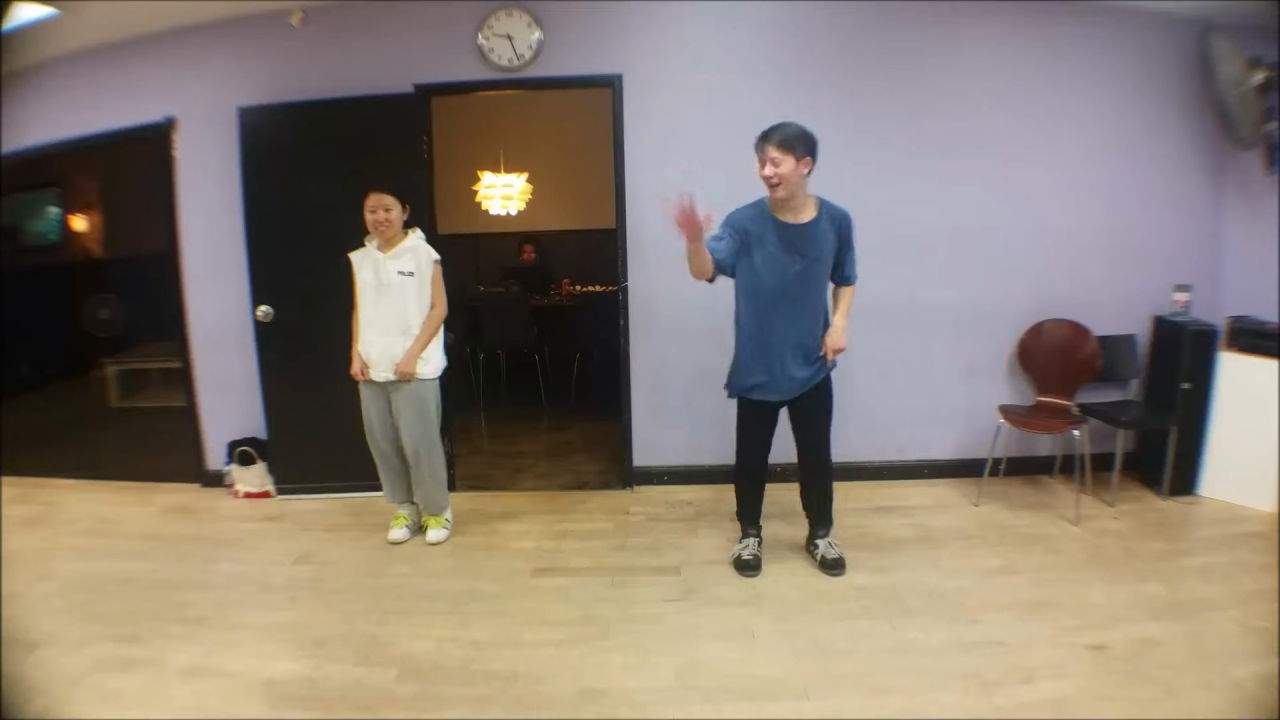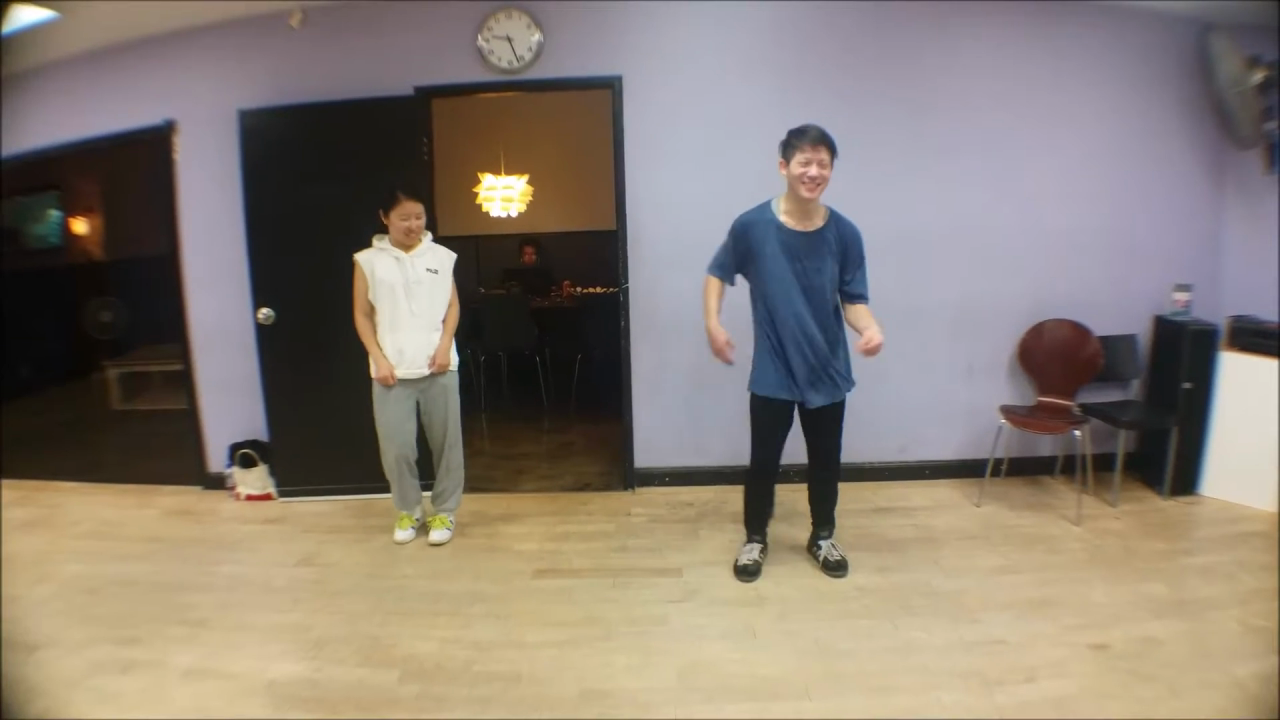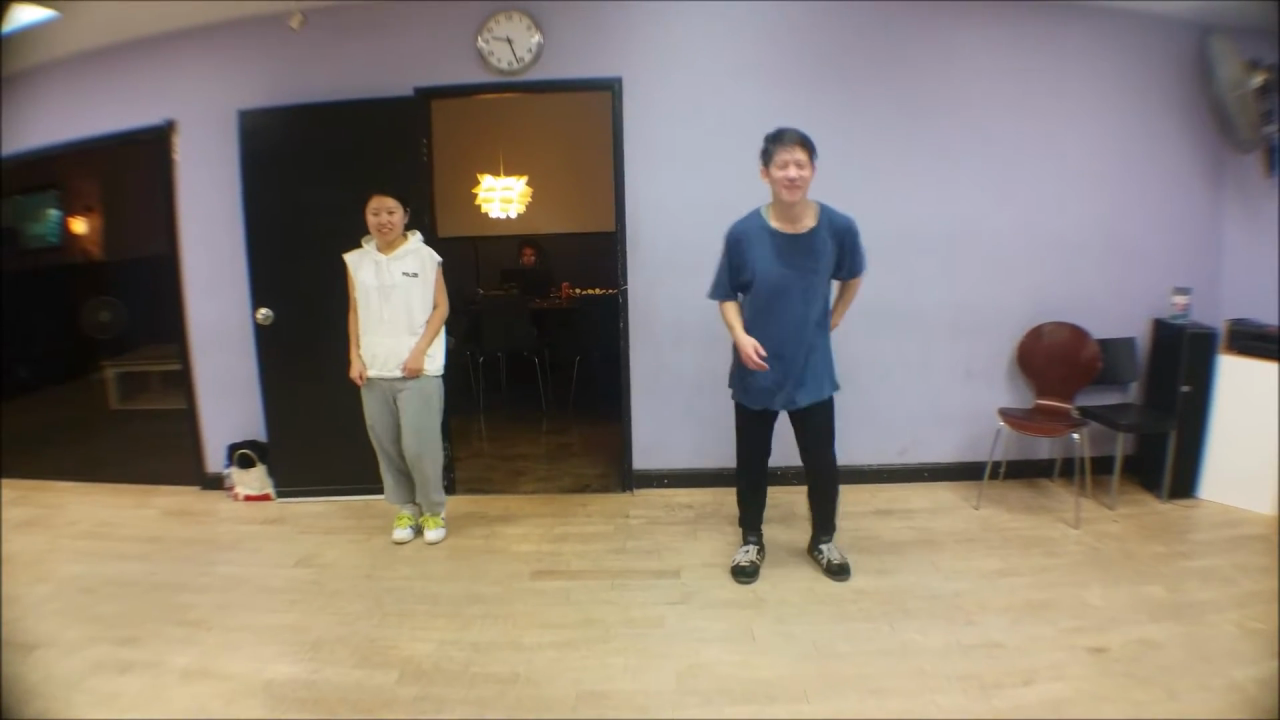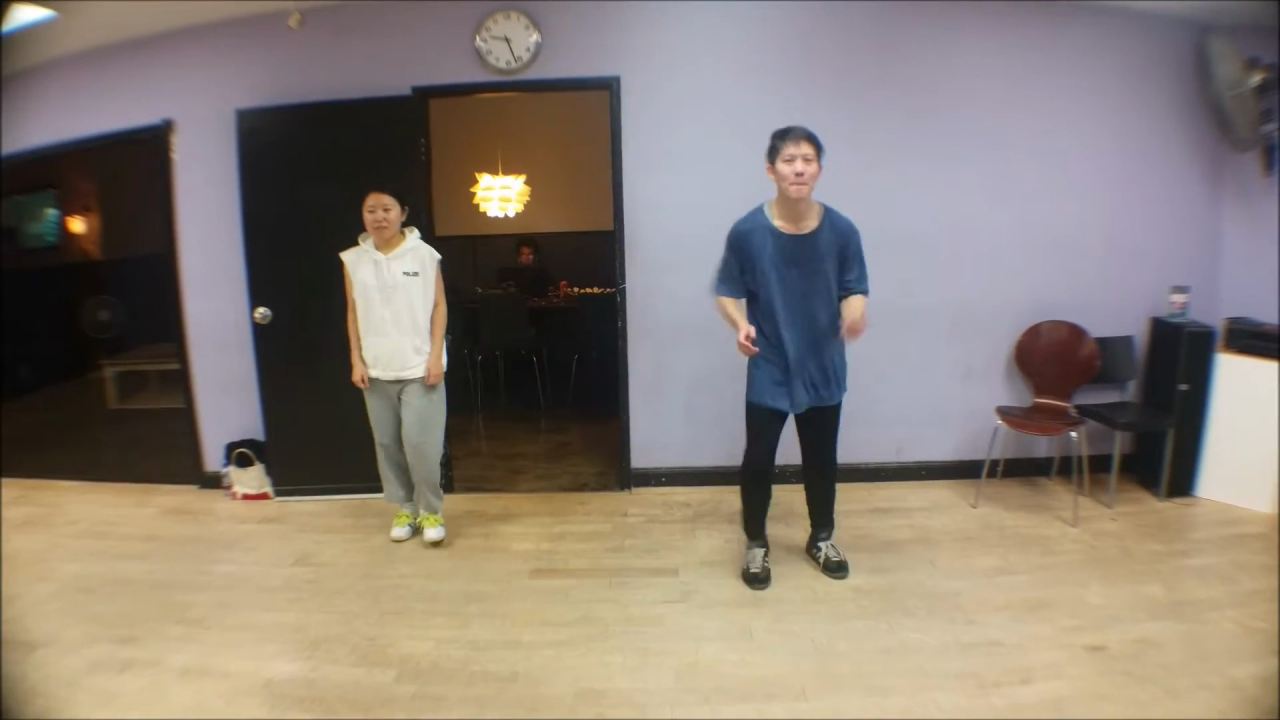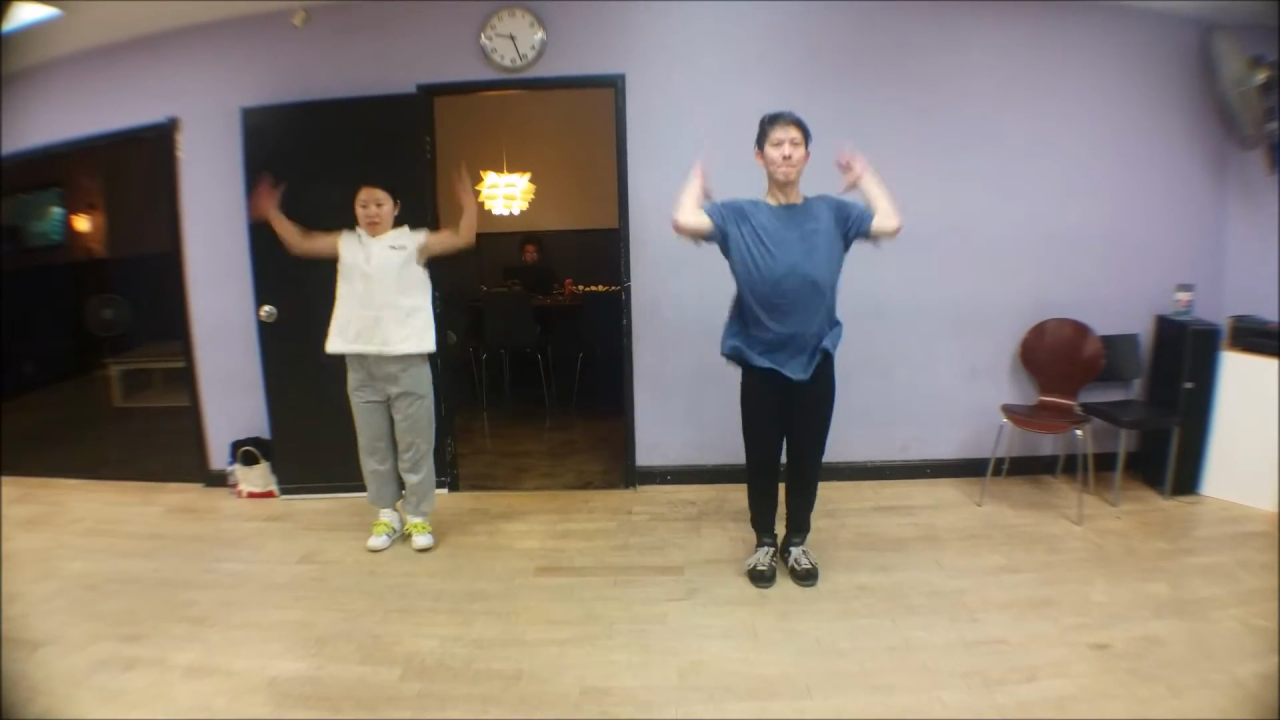
dt=1s
person 1, frame 1
left shoulder: (836, 221)
right shoulder: (744, 221)
left elbow: (844, 280)
right elbow: (705, 269)
left wrist: (839, 323)
right wrist: (695, 237)
left hip: (810, 365)
right hip: (756, 368)
left knee: (816, 454)
right knee: (752, 457)
left ankle: (820, 533)
right ankle: (750, 534)
person 1, frame 2
left shoulder: (845, 233)
right shoulder: (751, 225)
left elbow: (854, 299)
right elbow: (717, 274)
left wrist: (869, 329)
right wrist: (714, 324)
left hip: (828, 369)
right hip: (774, 370)
left knee: (824, 459)
right knee: (764, 459)
left ankle: (822, 536)
right ankle: (754, 537)
person 1, frame 3
left shoulder: (839, 228)
right shoulder: (743, 233)
left elbow: (853, 277)
right elbow: (726, 296)
right wrist: (741, 336)
left hip: (812, 370)
right hip: (757, 370)
left knee: (821, 461)
right knee: (753, 461)
left ankle: (824, 539)
right ankle: (751, 540)
person 1, frame 4
left shoulder: (841, 230)
right shoulder: (747, 232)
left elbow: (855, 294)
right elbow: (728, 292)
left wrist: (854, 314)
right wrist: (741, 323)
left hip: (822, 370)
right hip: (770, 371)
left knee: (819, 461)
right knee: (758, 461)
left ankle: (821, 538)
right ankle: (756, 542)
person 1, frame 5
left shoulder: (830, 212)
right shoulder: (740, 214)
left elbow: (888, 225)
right elbow: (684, 222)
left wrist: (863, 176)
right wrist: (699, 178)
left hip: (815, 359)
right hip: (760, 358)
left knee: (806, 459)
right knee: (762, 460)
left ankle: (796, 541)
right ankle: (764, 541)
person 2, frame 1
left shoulder: (423, 255)
right shoulder: (360, 259)
left elbow: (439, 308)
right elbow: (359, 311)
left wrist: (413, 355)
right wrist: (355, 354)
left hip: (416, 369)
right hip: (373, 370)
left knee: (420, 445)
right knee: (383, 445)
left ankle: (437, 511)
right ankle: (405, 508)
person 2, frame 2
left shoulder: (440, 257)
right shoulder: (368, 261)
left elbow: (452, 305)
right elbow: (362, 315)
left wrist: (445, 346)
right wrist: (378, 359)
left hip: (437, 367)
right hip: (392, 371)
left knee: (446, 442)
right knee: (397, 448)
left ankle: (444, 511)
right ankle: (408, 510)
person 2, frame 3
left shoulder: (425, 257)
right shoulder: (356, 262)
left elbow: (441, 308)
right elbow: (355, 313)
left wrist: (419, 351)
right wrist: (355, 357)
left hip: (419, 369)
right hip: (374, 370)
left knee: (420, 445)
right knee: (387, 445)
left ankle: (433, 511)
right ankle: (406, 509)
person 2, frame 4
left shoulder: (424, 255)
right shoulder: (353, 260)
left elbow: (439, 307)
right elbow: (353, 314)
left wrist: (436, 356)
right wrist: (356, 361)
left hip: (419, 367)
right hip: (377, 370)
left knee: (421, 442)
right knee: (387, 443)
left ankle: (430, 510)
right ankle: (404, 508)
person 2, frame 5
left shoulder: (413, 241)
right shoulder: (345, 243)
left elbow: (461, 239)
right elbow: (299, 243)
left wrist: (469, 207)
right wrist: (273, 215)
left hip: (407, 358)
right hip: (361, 360)
left knee: (414, 442)
right knee: (372, 444)
left ankle: (417, 517)
right ankle: (387, 515)
